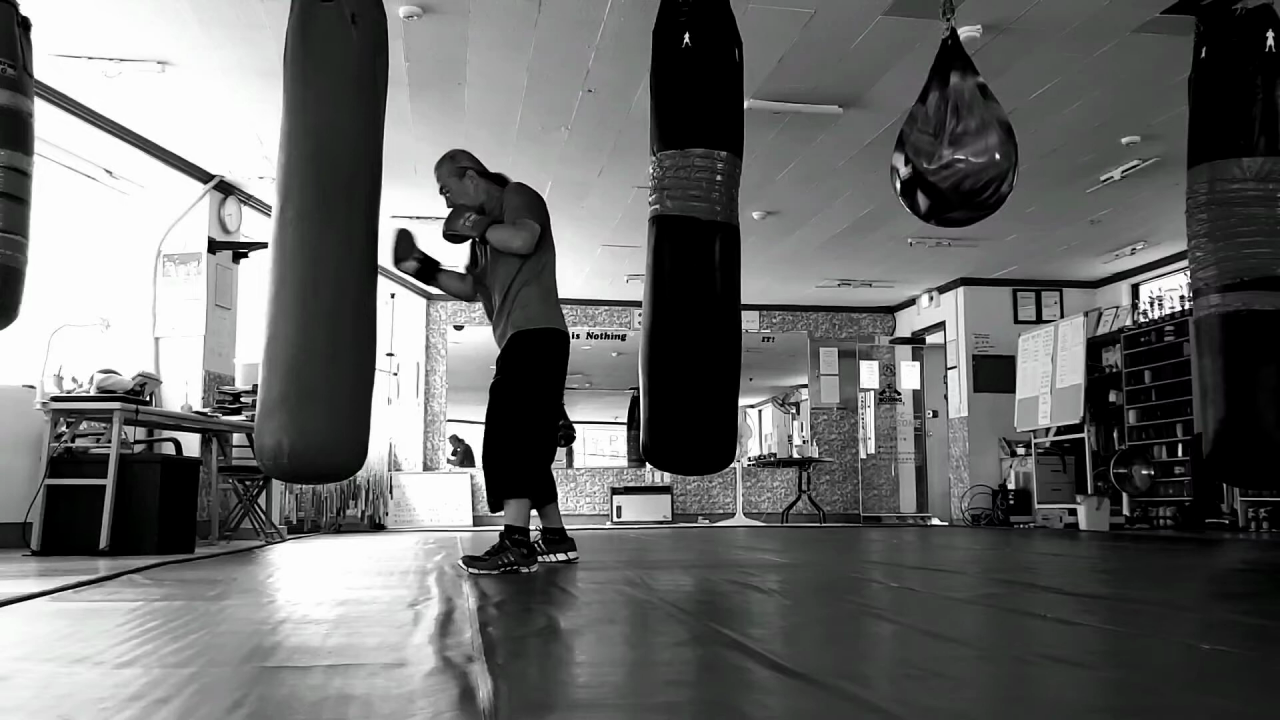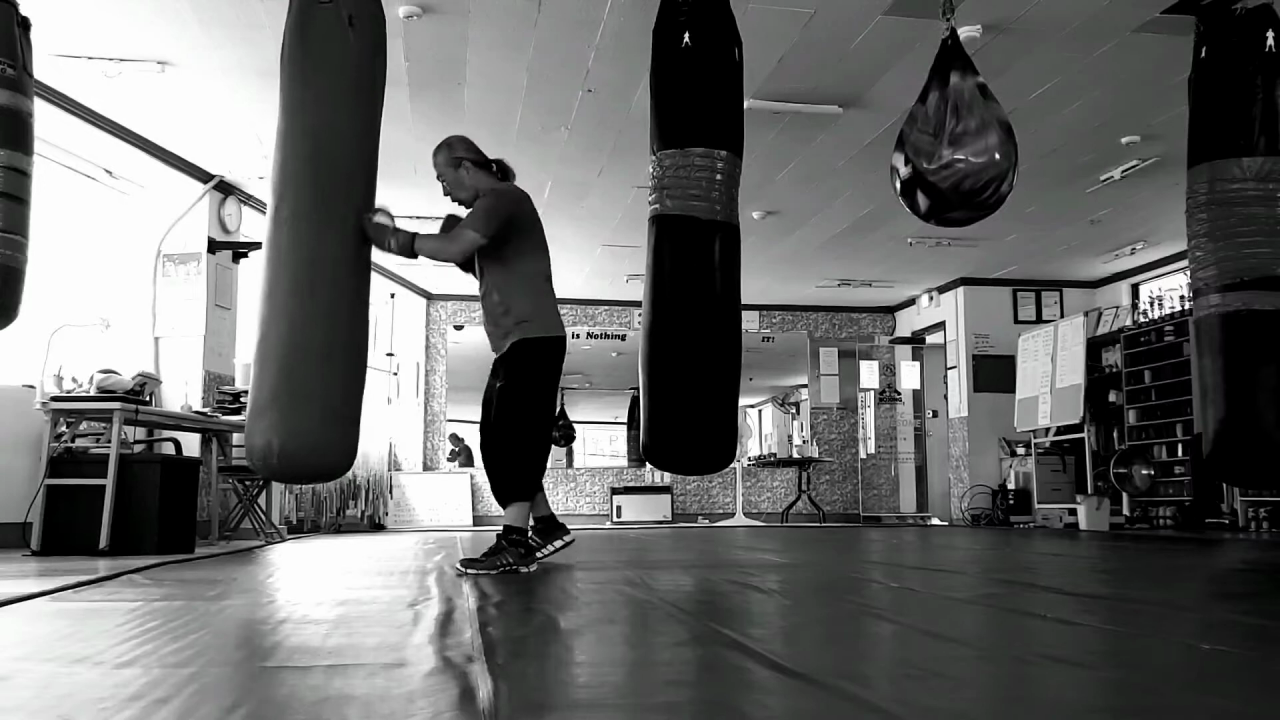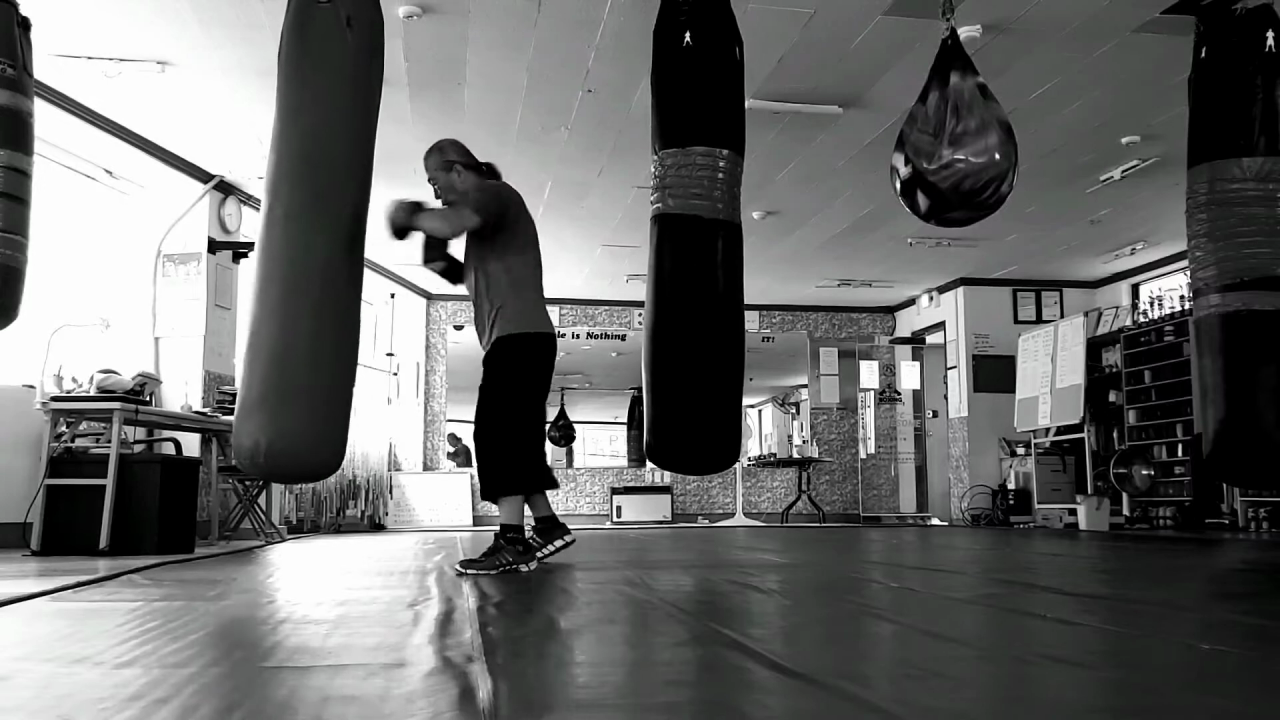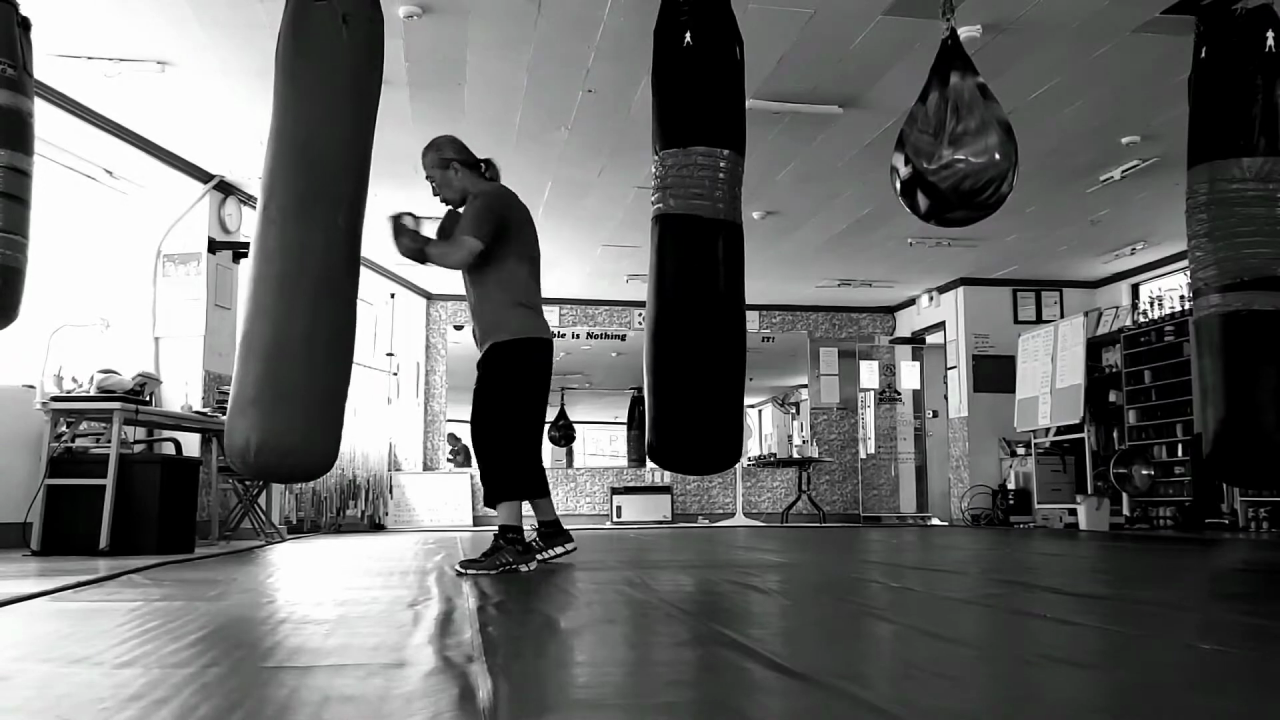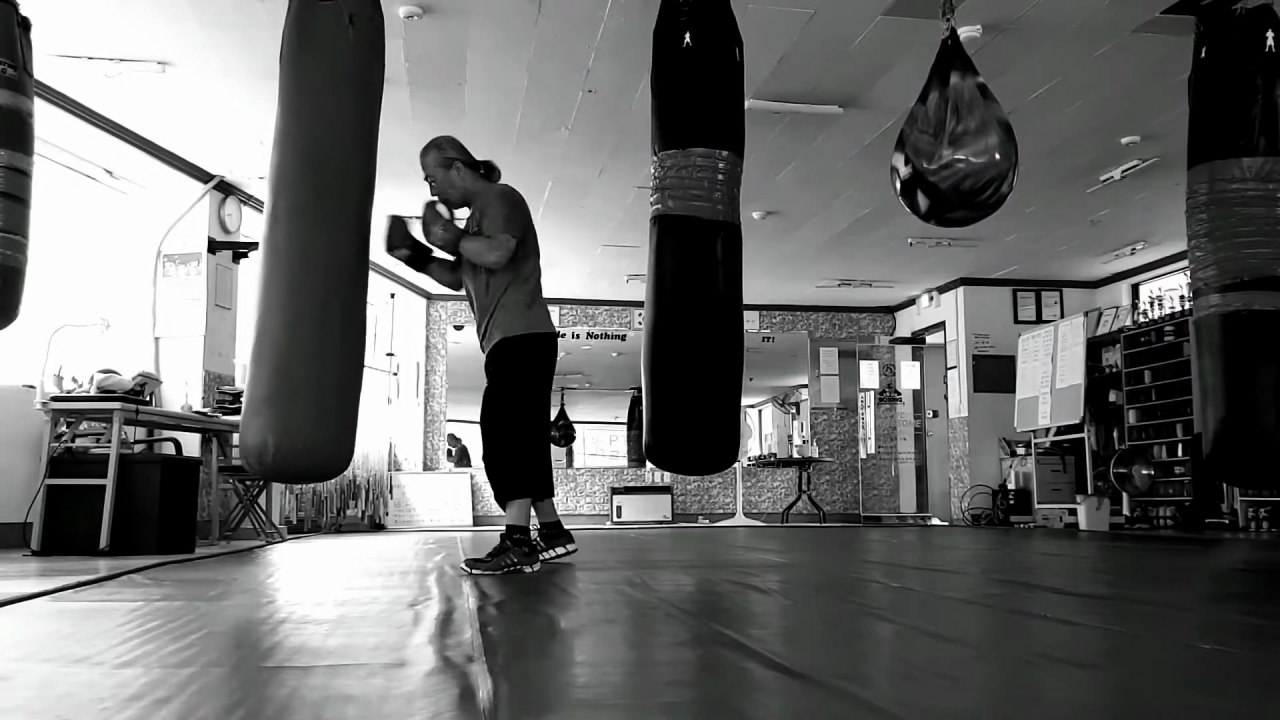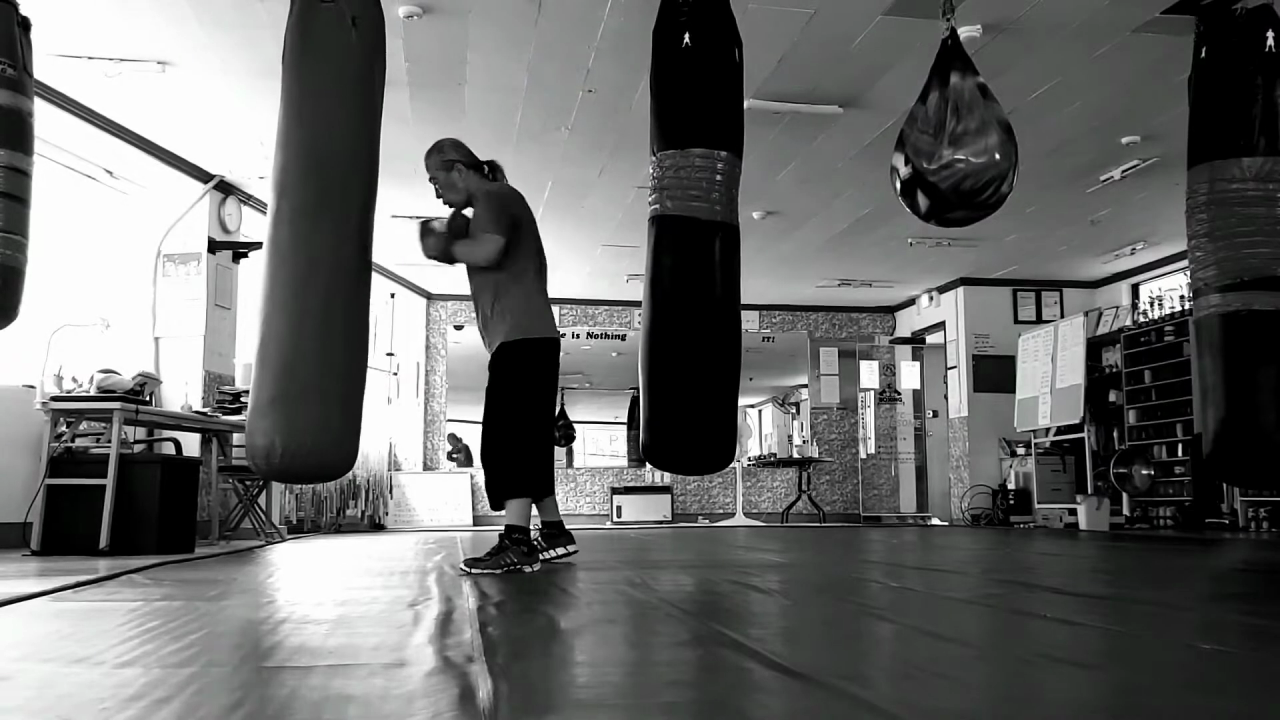
dt=0.5s
person 1, frame 1
left shoulder: (519, 197)
right shoulder: (487, 237)
left elbow: (526, 240)
right elbow: (473, 290)
left wrist: (476, 228)
right wrist: (420, 267)
left hip: (535, 335)
right hip: (522, 340)
left knee: (508, 437)
right knee: (529, 443)
left ankle: (515, 541)
right ankle: (554, 537)
person 1, frame 2
left shoulder: (504, 197)
right shoulder: (487, 210)
left elbow: (455, 248)
right elbow: (489, 268)
left wrist: (403, 240)
left hip: (532, 339)
right hip: (518, 343)
left knee: (514, 438)
right knee: (502, 439)
left ankle: (514, 542)
right ankle: (545, 527)
person 1, frame 3
left shoulder: (493, 192)
right shoulder: (486, 207)
left elbow: (453, 225)
right elbow: (479, 275)
left wrist: (411, 217)
right wrist: (441, 261)
left hip: (519, 338)
right hip: (517, 338)
left knee: (498, 432)
right knee: (518, 438)
left ankle: (511, 541)
right ankle: (547, 526)
person 1, frame 4
left shoulder: (491, 199)
right shoulder: (486, 208)
left elbow: (458, 256)
right elbow: (492, 271)
left wrist: (418, 244)
right wrist: (441, 242)
left hip: (513, 341)
right hip: (521, 342)
left knee: (495, 433)
right knee: (516, 439)
left ankle: (510, 542)
right ankle: (551, 531)
person 1, frame 5
left shoulder: (500, 197)
right shoulder: (481, 210)
left elbow: (497, 254)
right elbow: (456, 279)
left wrist: (451, 239)
right wrist: (413, 253)
left hip: (523, 339)
right hip: (509, 343)
left knee: (508, 438)
right knee: (516, 439)
left ankle: (518, 541)
right ankle: (549, 532)
person 1, frame 6
left shoulder: (495, 198)
right shoulder: (494, 207)
left elbow: (482, 253)
right elbow: (485, 268)
left wrist: (441, 246)
right wrist: (448, 245)
left hip: (521, 338)
right hip: (529, 340)
left knee: (505, 435)
right knee: (526, 437)
left ankle: (517, 541)
right ankle: (555, 534)
